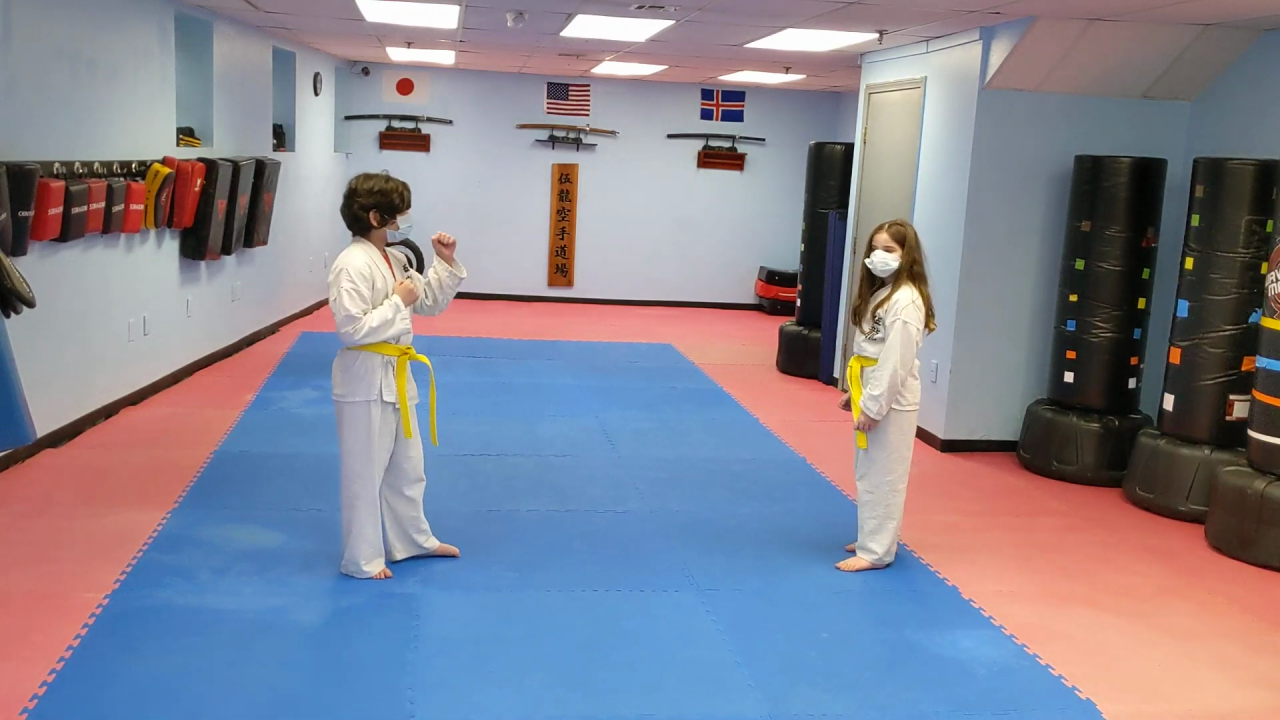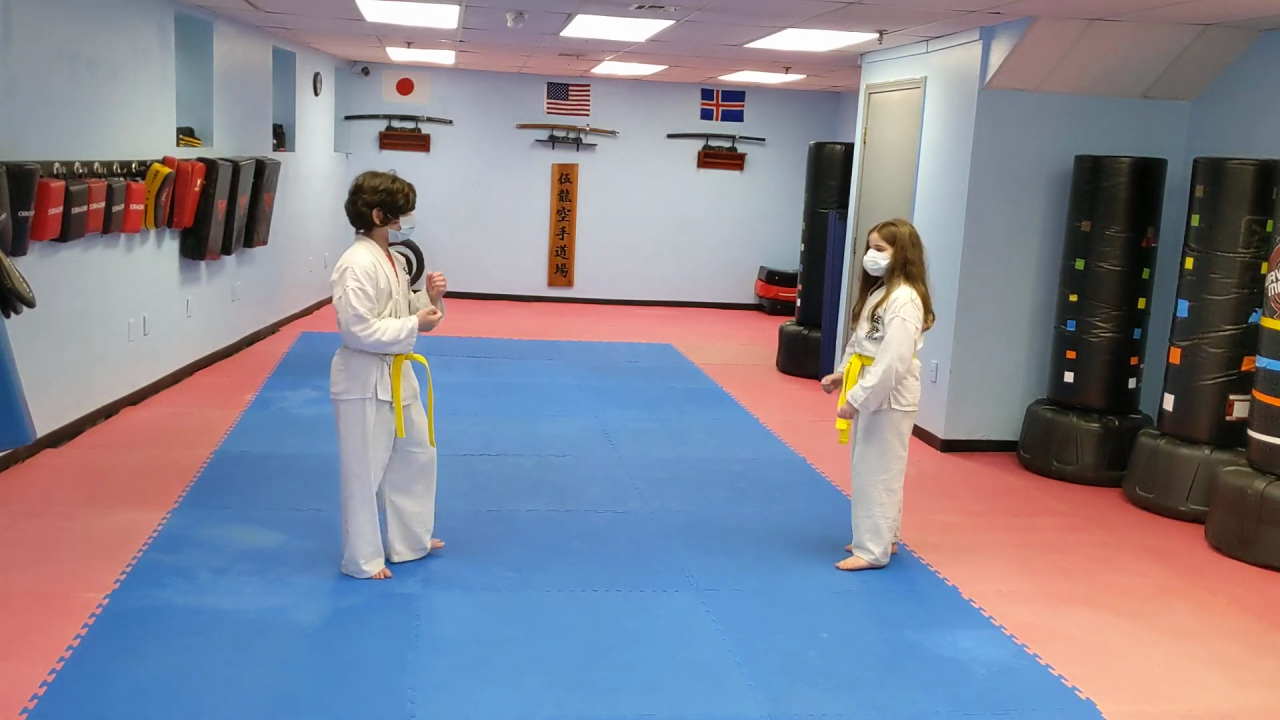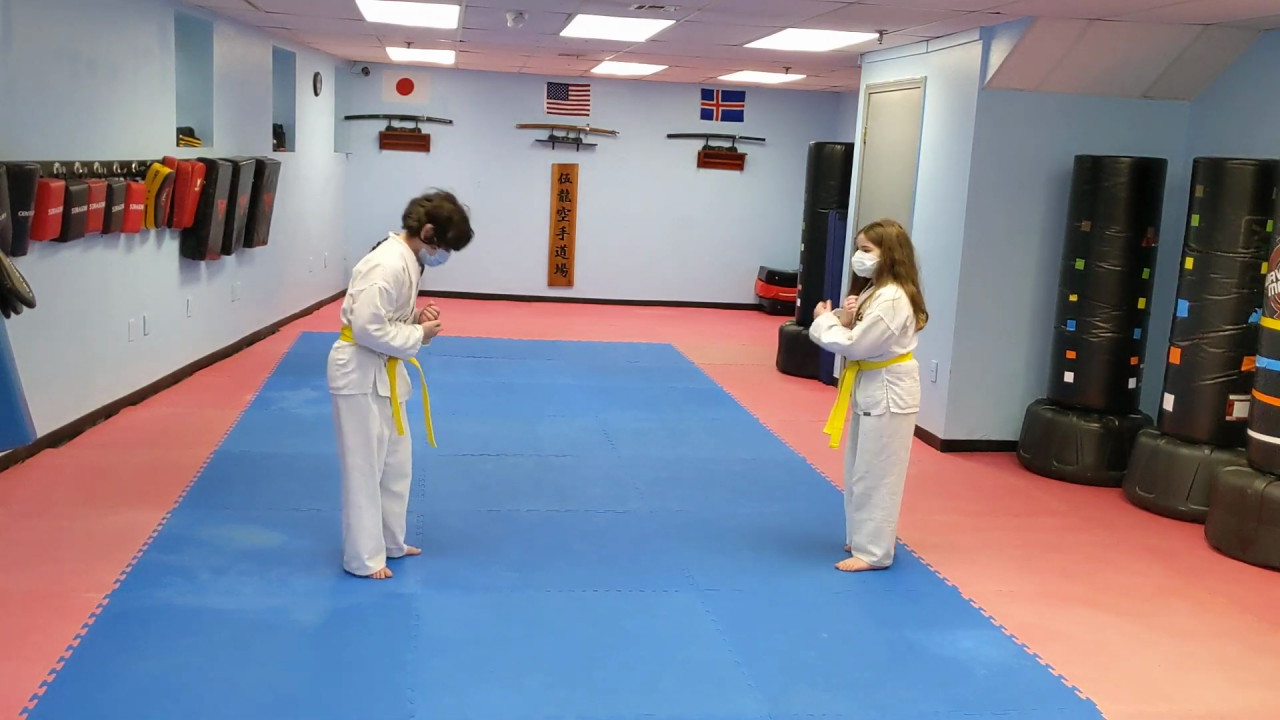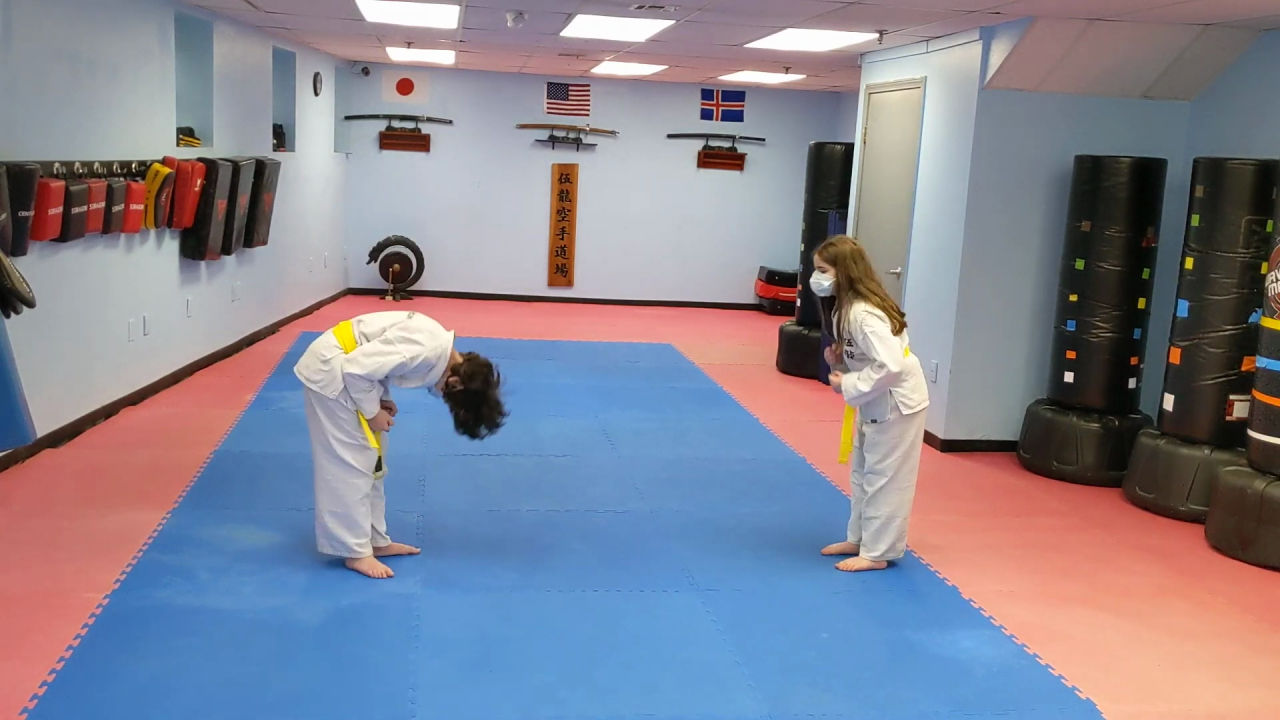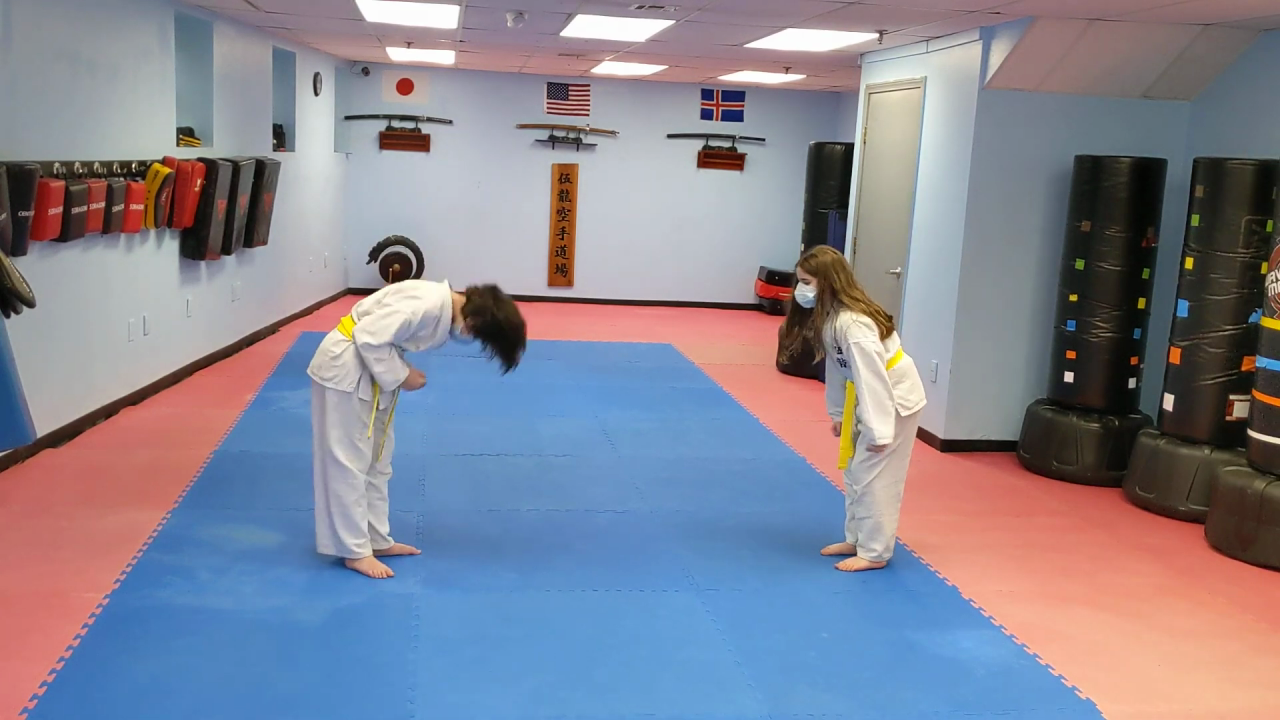
dt=0.3s
person 1, frame 1
left shoulder: (393, 260)
right shoulder: (353, 265)
left elbow: (430, 302)
right elbow: (352, 329)
left wrist: (446, 263)
right wrist: (397, 303)
left hip: (394, 376)
right hip: (364, 379)
left knee: (406, 465)
right knee: (365, 472)
left ankle: (413, 539)
right ankle: (362, 558)
person 1, frame 2
left shoulder: (391, 259)
right shoulder: (358, 264)
right elbow: (359, 331)
left wrist: (427, 300)
right wrist: (415, 325)
left hip: (395, 375)
right hip: (365, 380)
left knee: (417, 457)
right knee: (364, 471)
left ankle: (410, 540)
right ankle: (362, 559)
person 1, frame 3
left shoulder: (404, 262)
right shoulder: (388, 264)
right elbow: (369, 328)
left wrist: (416, 318)
right wrist: (418, 334)
left hip: (382, 372)
right hip: (360, 372)
left knee: (395, 463)
right knee: (365, 465)
left ankle: (389, 542)
right ankle: (365, 557)
person 1, frame 4
left shoulder: (443, 353)
right shoulder: (429, 353)
right elbow: (358, 368)
left wrist: (379, 406)
right wrist: (373, 410)
left hip: (346, 366)
right hip: (331, 371)
left knee: (370, 459)
right knee: (351, 463)
left ankle: (374, 538)
right ankle: (356, 550)
person 1, frame 5
left shoulder: (445, 308)
right shoulder: (427, 305)
right elbow: (368, 336)
left wrist: (404, 373)
right wrist: (400, 377)
left hip: (364, 367)
right hip: (345, 368)
left knee: (377, 458)
right knee: (349, 457)
left ankle: (376, 537)
right ankle: (355, 549)
person 2, frame 1
left shoulder: (906, 301)
right shoulder: (878, 292)
left elbow: (895, 363)
left wrist: (873, 408)
right wrist: (856, 393)
left hip: (890, 400)
right hip: (873, 394)
left knee: (882, 474)
right knee: (870, 472)
left ankle: (875, 550)
right ankle: (879, 538)
person 2, frame 2
left shoulder: (905, 301)
right shoulder: (878, 291)
left elbow: (892, 362)
left wrist: (855, 397)
right wrist: (842, 375)
left hip: (889, 397)
right hip: (871, 393)
left knee: (878, 473)
right knee: (868, 471)
left ankle: (873, 550)
right ankle: (881, 537)
person 2, frame 3
left shoulder: (892, 299)
right shoulder: (874, 292)
left elbow: (855, 344)
right elbow: (853, 334)
left wrist: (823, 322)
right wrist: (839, 319)
left hip: (888, 395)
right hip: (870, 392)
left knee: (876, 476)
right knee: (858, 472)
left ankle: (873, 552)
right ankle: (870, 539)
person 2, frame 4
left shoulder: (864, 314)
right shoulder: (846, 305)
left elbow: (891, 367)
left wrist: (850, 386)
right wrist: (839, 360)
left hip: (897, 399)
right hip: (876, 399)
left knee: (885, 478)
right knee: (864, 472)
left ankle: (877, 552)
right ankle: (859, 538)
person 2, frame 5
left shoulder: (853, 323)
right shoulder: (828, 316)
left elbow: (873, 380)
right elbow: (836, 368)
left wrist: (879, 432)
right wrist: (837, 413)
left hip: (894, 400)
right hip: (870, 399)
left knee: (873, 477)
right knee: (855, 473)
left ankle: (874, 552)
right ankle: (857, 538)
